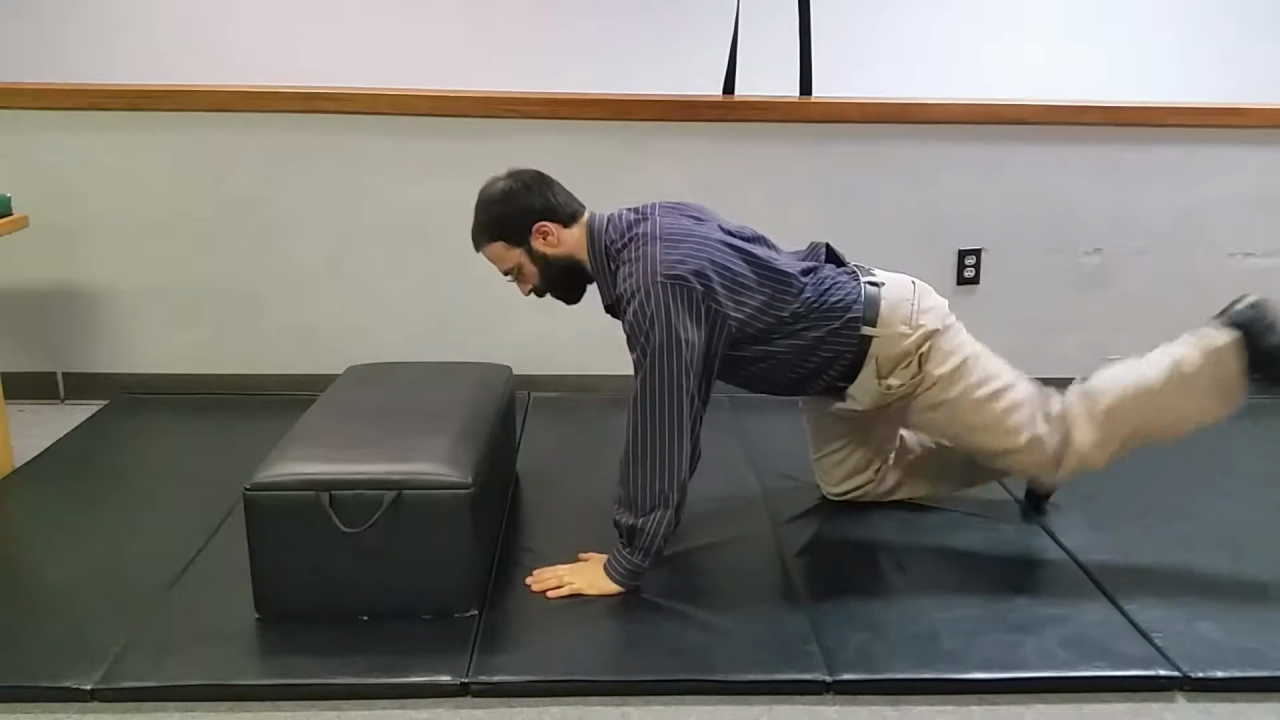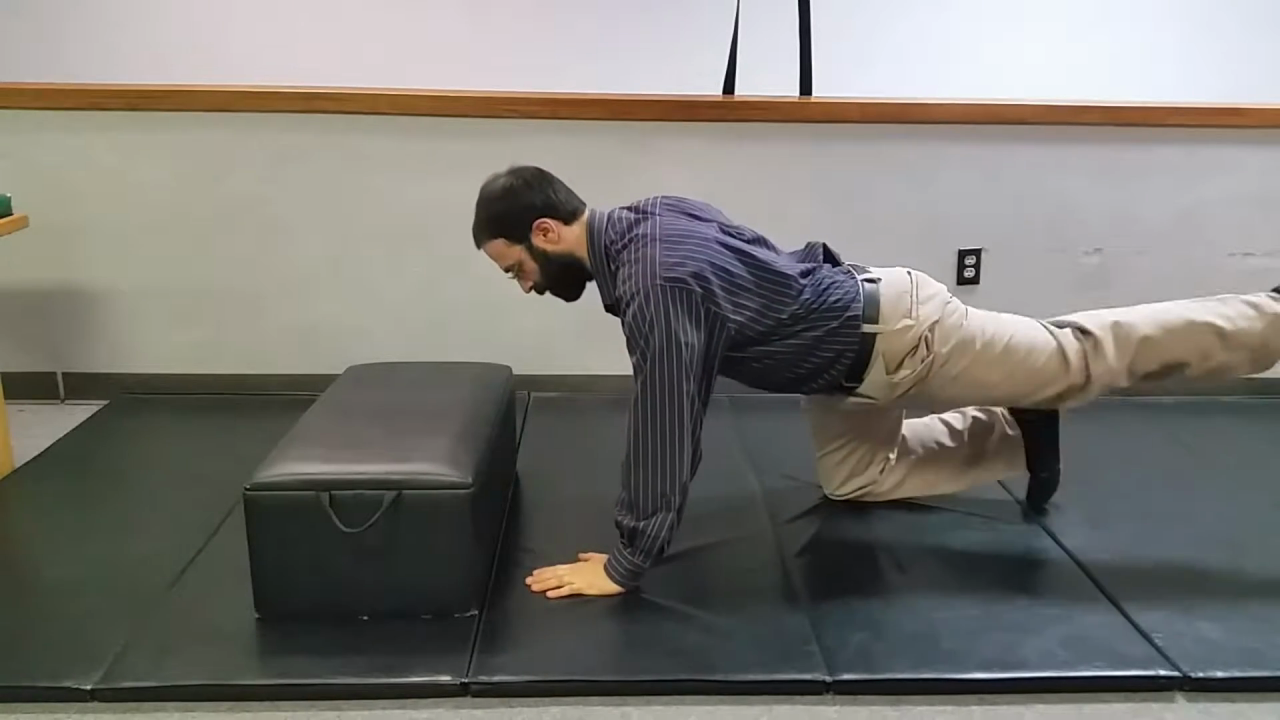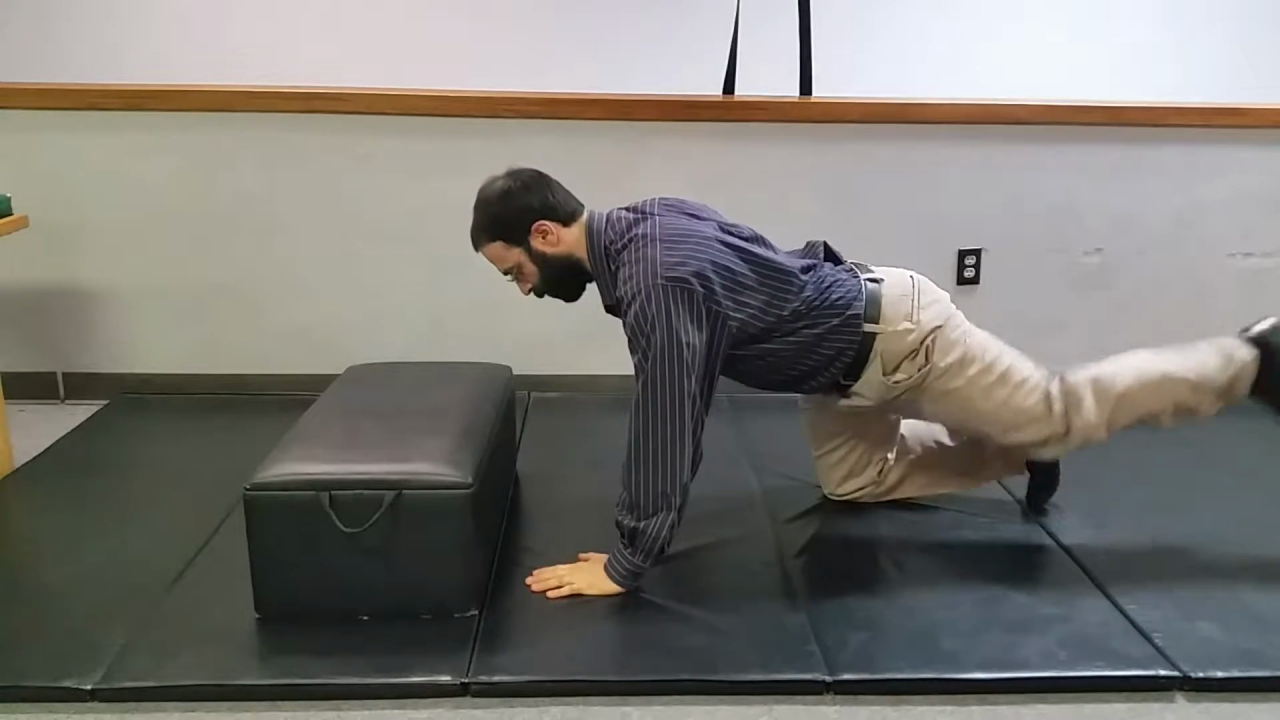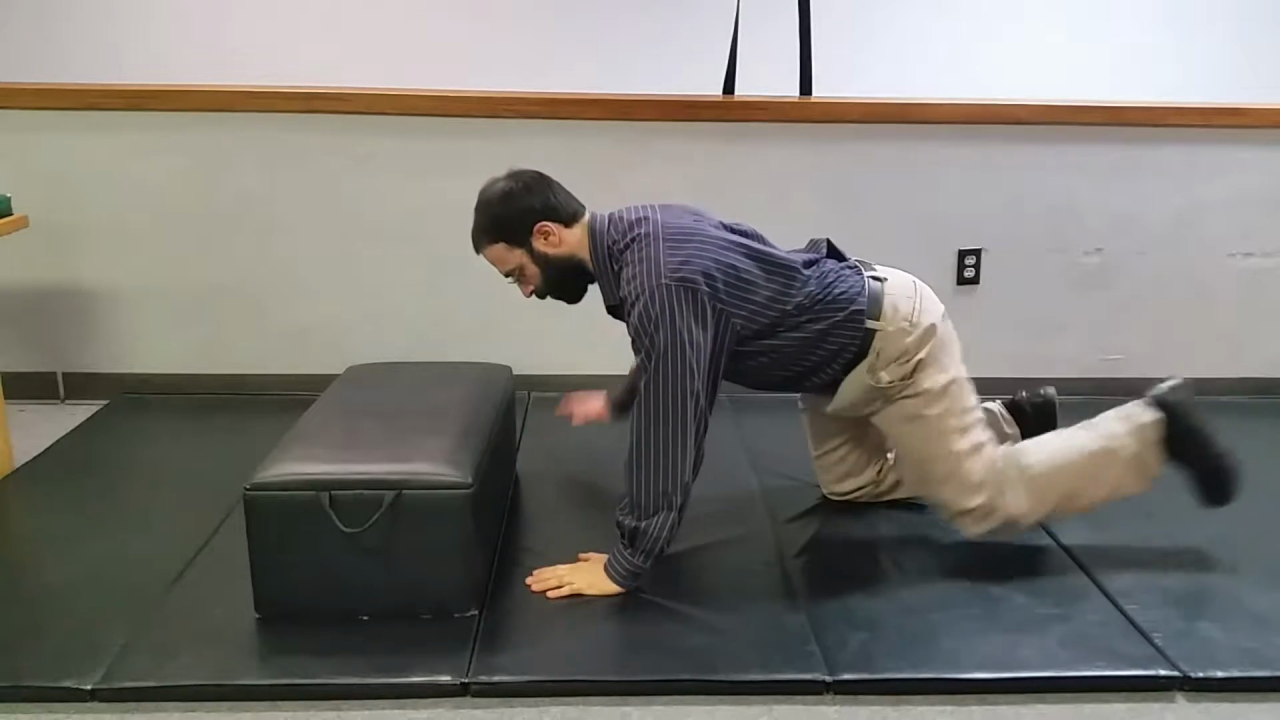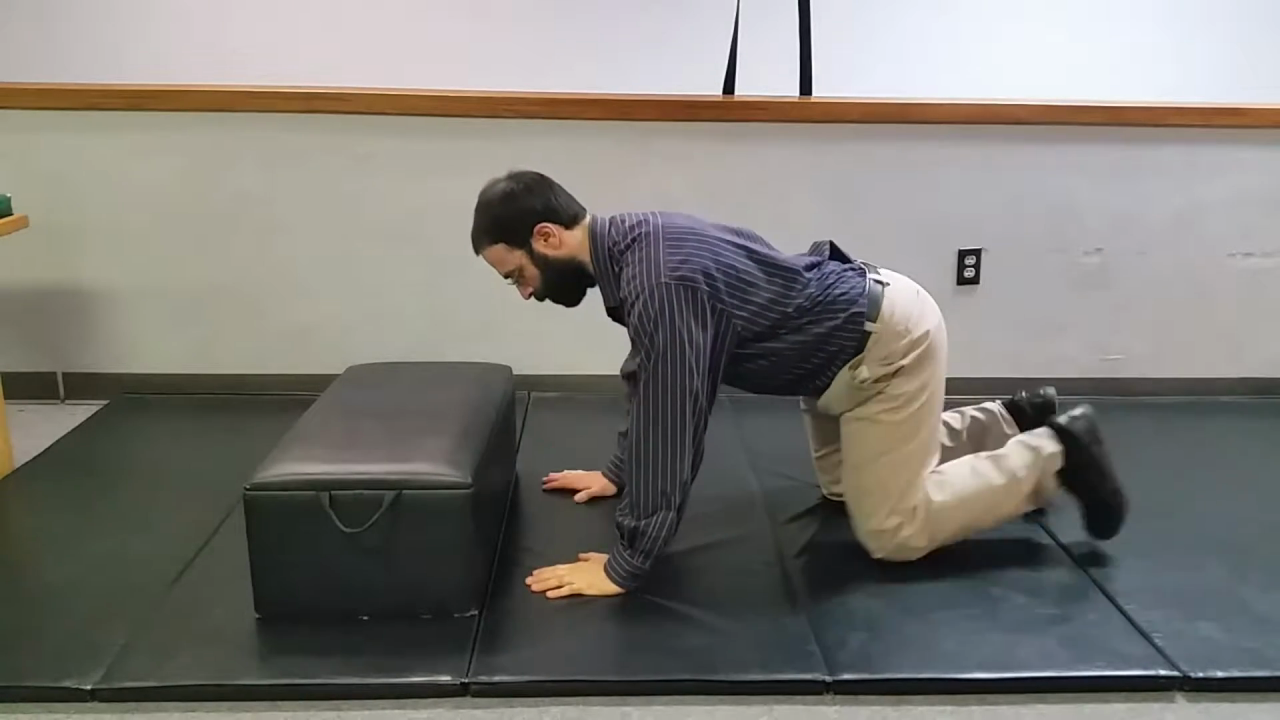
dt=0.2s
person 1, frame 1
left shoulder: (653, 282)
right shoulder: (643, 225)
left elbow: (666, 429)
left wrist: (623, 566)
right wrist: (657, 354)
left hip: (894, 339)
right hip: (856, 324)
left knee: (1056, 441)
right knee: (854, 481)
right ankle: (1013, 425)
person 1, frame 2
left shoulder: (654, 283)
right shoulder: (643, 219)
left elbow: (666, 429)
left wrist: (624, 565)
left hip: (896, 332)
right hip: (856, 320)
left knee: (1076, 360)
right knee: (856, 479)
right ankle: (1017, 433)
person 1, frame 3
left shoulder: (655, 281)
right shoulder: (640, 221)
left elbow: (667, 429)
left wrist: (623, 566)
left hip: (895, 335)
right hip: (853, 334)
left knee: (1055, 411)
right knee: (855, 482)
right ankle: (1008, 434)
person 1, frame 4
left shoulder: (658, 278)
right shoulder: (633, 234)
left elbow: (676, 426)
left wrist: (628, 564)
right wrist: (621, 399)
left hip: (892, 341)
right hip: (848, 334)
left knee: (988, 499)
right knee: (852, 482)
left ankle: (1147, 430)
right ankle: (1011, 420)
person 1, frame 5
left shoulder: (661, 278)
right shoulder: (631, 240)
left elbow: (671, 424)
right elbow: (655, 383)
left wrist: (624, 567)
right wrist: (617, 472)
left hip: (886, 341)
right hip: (853, 326)
left knee: (895, 529)
right knee: (849, 483)
left ankle: (1054, 454)
right ankle: (1011, 422)
